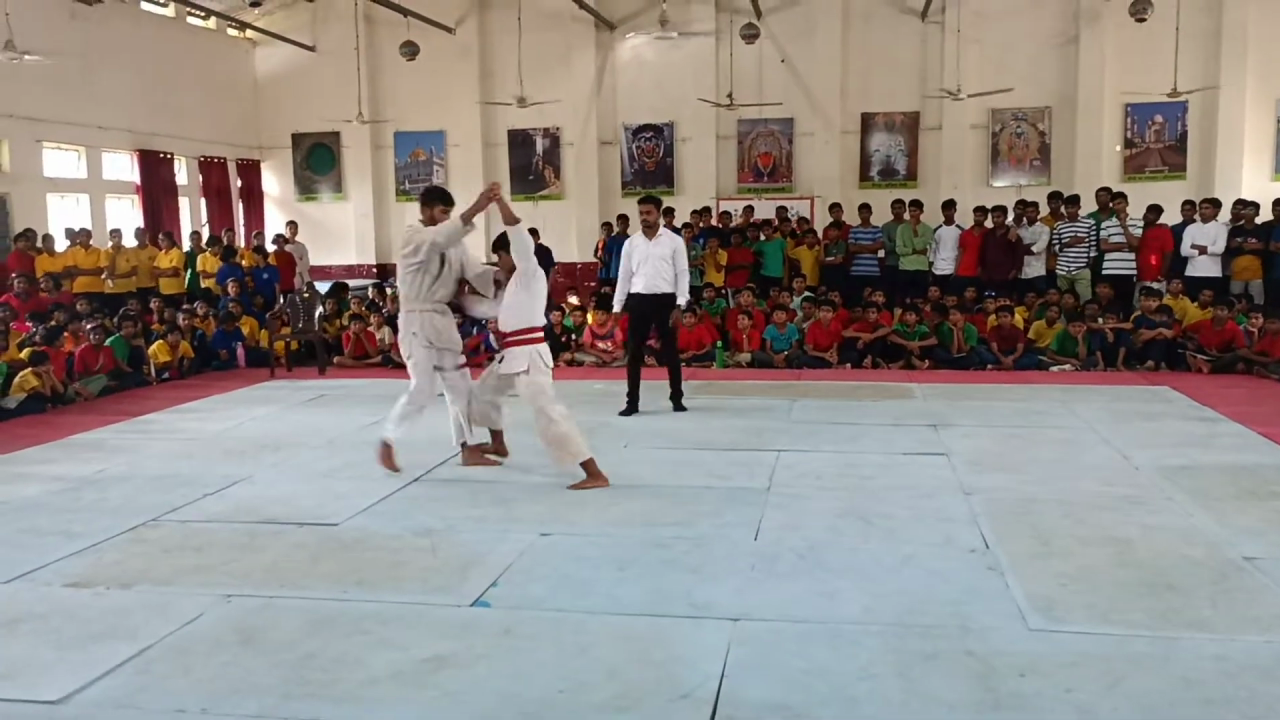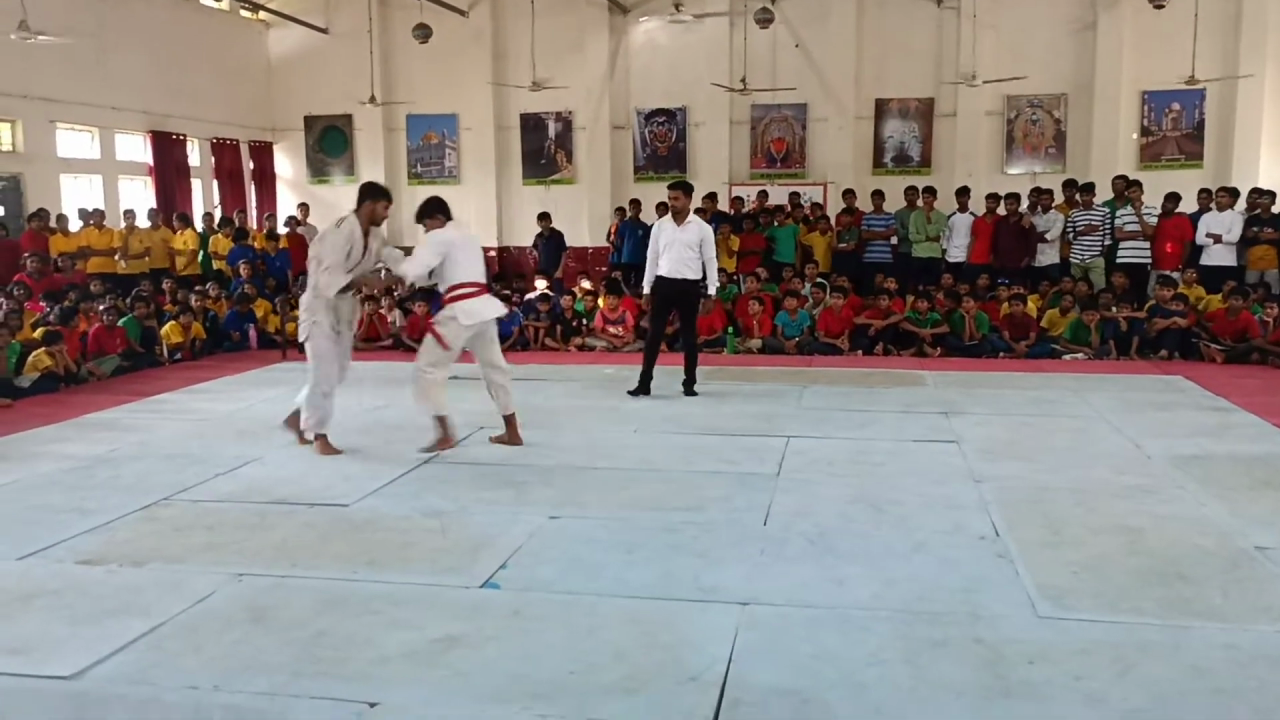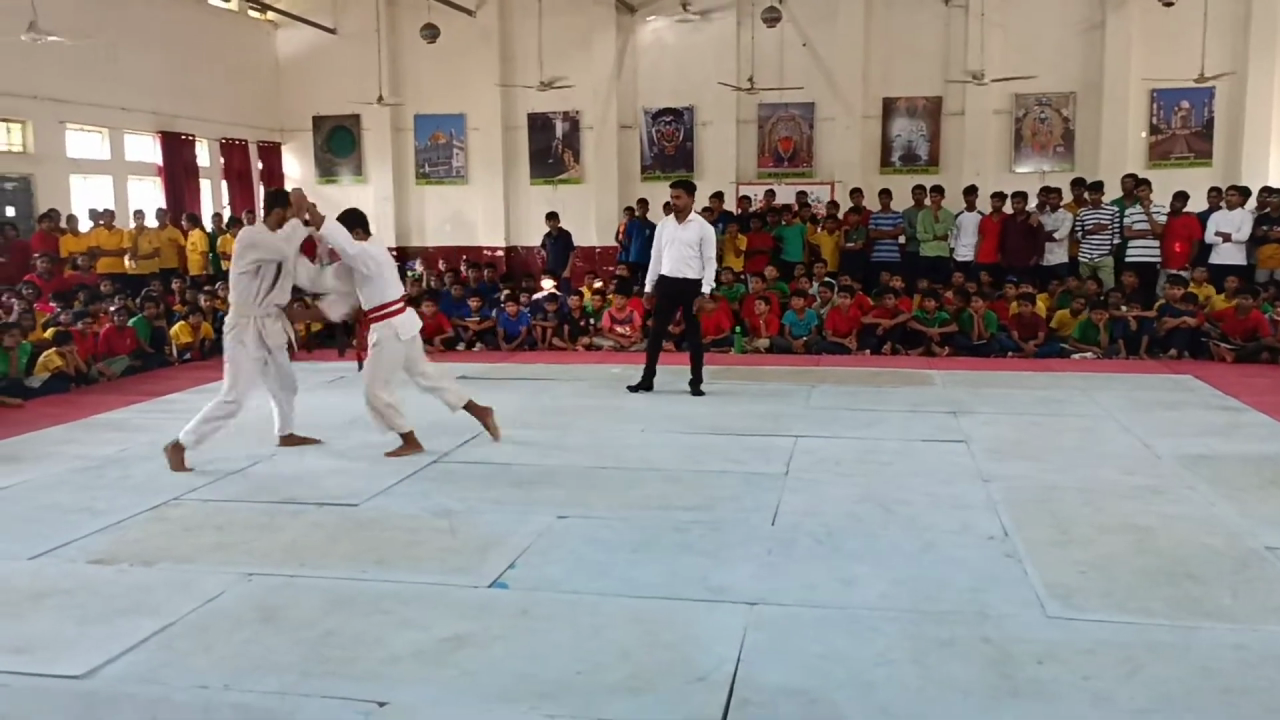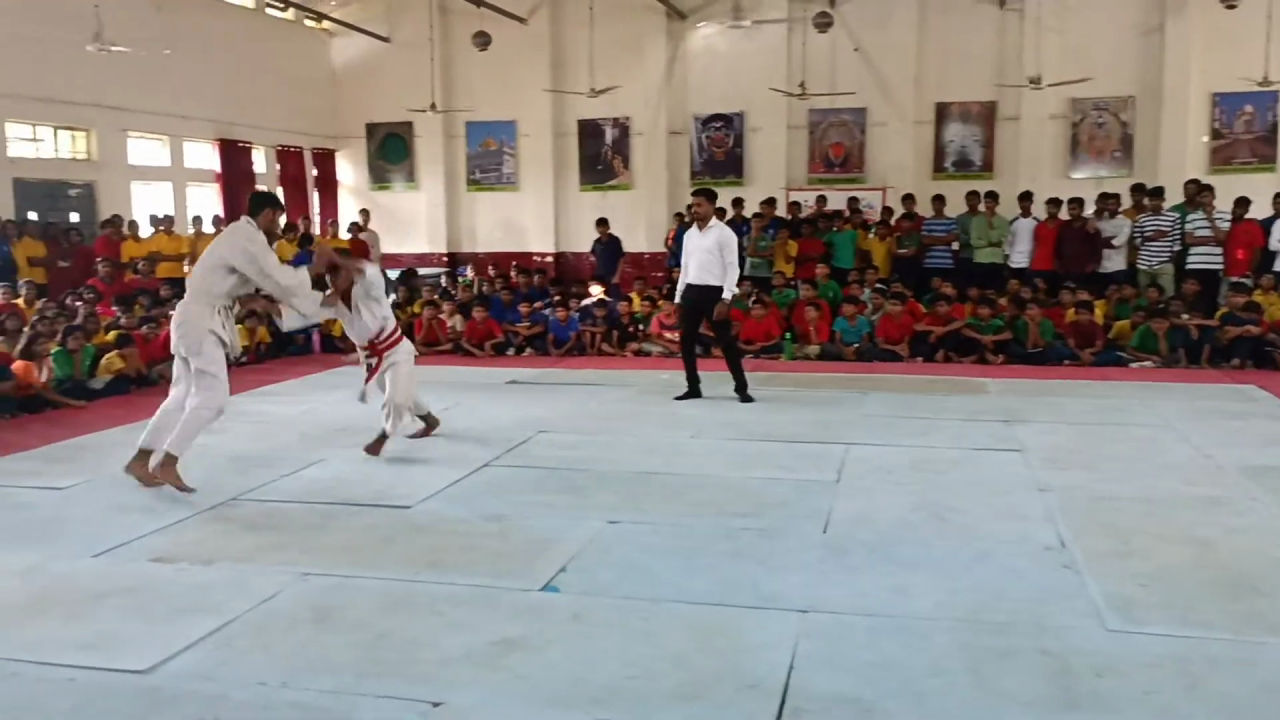
dt=0.4s
person 1, frame 1
left shoulder: (451, 243)
right shoulder: (414, 238)
left elbow: (477, 273)
right elbow: (444, 235)
right wrist: (477, 207)
left hip: (442, 320)
right hip: (416, 322)
left knee: (460, 386)
right knee: (423, 389)
left ankle: (468, 451)
right ankle: (387, 444)
person 1, frame 2
left shoulder: (374, 235)
right shoulder: (339, 233)
left elbow: (396, 259)
right elbow: (326, 280)
right wrist: (361, 281)
left hip: (342, 307)
right hip: (319, 307)
left knee: (335, 373)
right knee: (324, 376)
left ankle: (298, 417)
right ankle: (318, 434)
person 1, frame 3
left shoulder: (280, 243)
right shoulder: (251, 236)
left elbow: (311, 277)
right elbow: (287, 246)
right wrist: (298, 216)
left hip: (269, 324)
right hip: (245, 327)
left knee: (285, 385)
right knee: (233, 398)
left ankle: (286, 434)
right ankle: (178, 445)
person 1, frame 4
left shoulder: (242, 236)
right shoulder: (248, 237)
left elbow: (274, 282)
right elbow: (280, 280)
right wrist: (316, 267)
left hip: (201, 320)
right hip: (200, 321)
left knee: (184, 395)
right knee: (211, 397)
left ankle: (141, 459)
right ankle: (168, 461)
person 2, frame 1
left shoulder: (531, 273)
right shoulder: (524, 279)
left elbow: (523, 242)
left wrist: (500, 202)
left hip: (528, 356)
right hip: (515, 354)
left knee: (548, 414)
right knee: (483, 392)
left ankle: (595, 474)
right ankle: (498, 445)
person 2, frame 2
left shoulder: (438, 237)
right shoulder: (469, 240)
left elbow: (417, 266)
left hip: (460, 311)
right hip: (484, 306)
left knee: (428, 370)
right knee: (495, 369)
left ankle: (445, 433)
right ankle: (512, 432)
person 2, frame 3
left shoulder: (368, 253)
right shoulder: (370, 254)
left elbow: (335, 237)
left wrist: (312, 214)
left hip: (394, 326)
right hip: (390, 326)
left knee: (376, 390)
right knee: (426, 375)
left ankle: (411, 442)
right ankle: (480, 411)
person 2, frame 4
left shoulder: (368, 286)
right shoulder: (331, 301)
left elbow: (369, 272)
right elbow: (301, 315)
right wrist: (272, 307)
left hip: (397, 351)
right hip: (370, 356)
left knee: (398, 398)
right knee: (401, 396)
left ankle: (382, 438)
right ankle: (429, 421)
person 3, frame 1
left shoulder: (674, 241)
right shoulder: (631, 243)
left elbow: (682, 274)
right elbow: (624, 276)
left wrist: (679, 305)
right wrist: (618, 307)
left hip: (665, 300)
right hip: (639, 300)
left knee: (670, 351)
right knee: (634, 352)
left ankle: (676, 398)
right ankle: (632, 402)
person 3, frame 2
left shoulder: (702, 228)
right shoulder: (660, 226)
left elbow: (710, 261)
right elbow: (652, 258)
left wrist: (711, 293)
right wrist: (646, 289)
left hip: (689, 286)
right hip: (663, 283)
left knee: (689, 335)
right knee: (654, 333)
left ankle: (689, 383)
right ankle: (644, 383)
person 3, frame 3
left shoulder: (703, 228)
right shoulder: (664, 225)
left elbow: (709, 262)
right elbow: (656, 257)
left wrist: (705, 293)
right wrist: (649, 287)
left hip: (690, 285)
right hip: (666, 283)
left knee: (693, 335)
right knee: (656, 331)
left ankle: (696, 382)
right ankle: (647, 379)
person 3, frame 4
left shoulder: (724, 233)
right shoulder: (689, 234)
left elbow: (732, 268)
left wrist: (725, 300)
right wrist: (678, 297)
left hip: (713, 292)
right hip: (691, 291)
left knee: (725, 341)
right knee: (686, 341)
left ankle: (741, 388)
right ankle: (693, 387)
